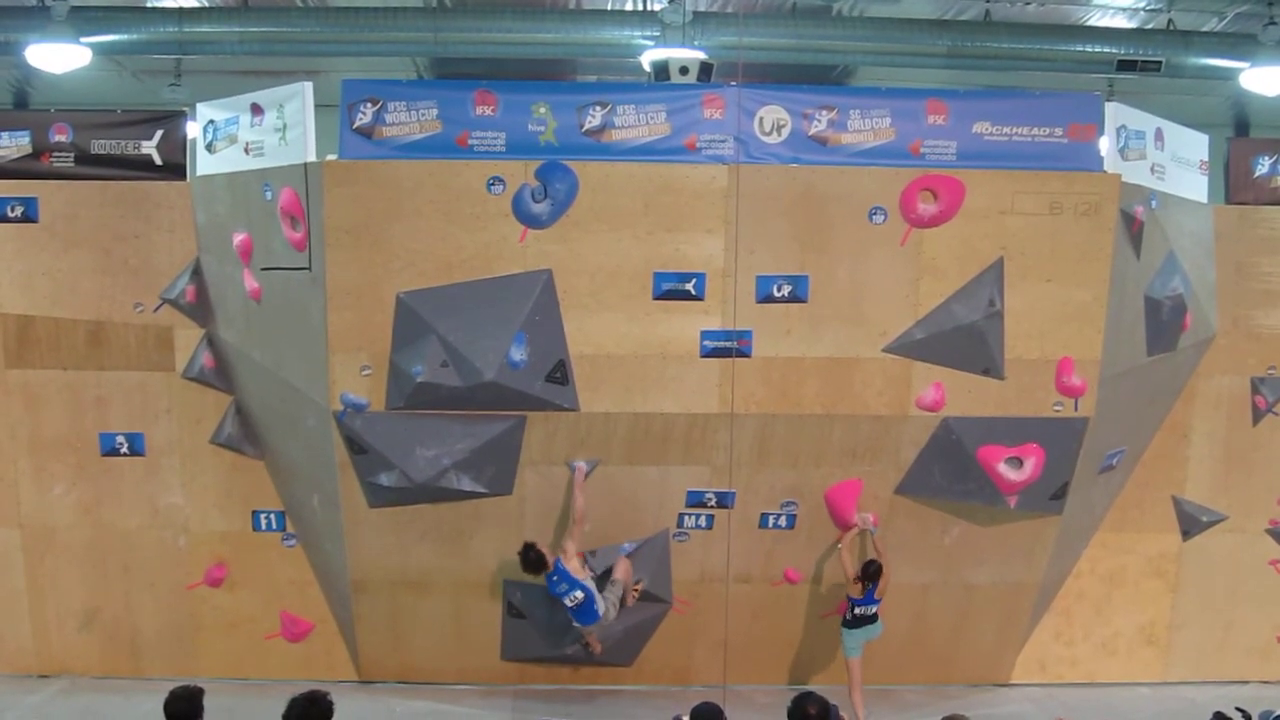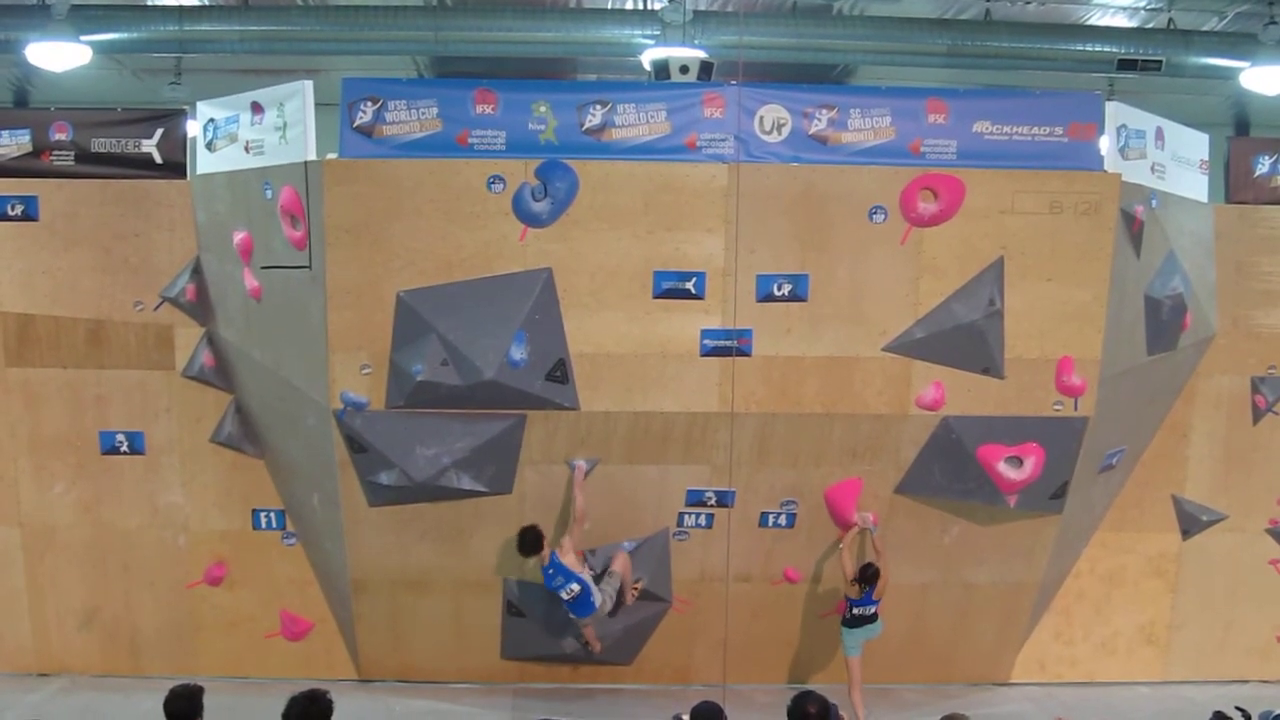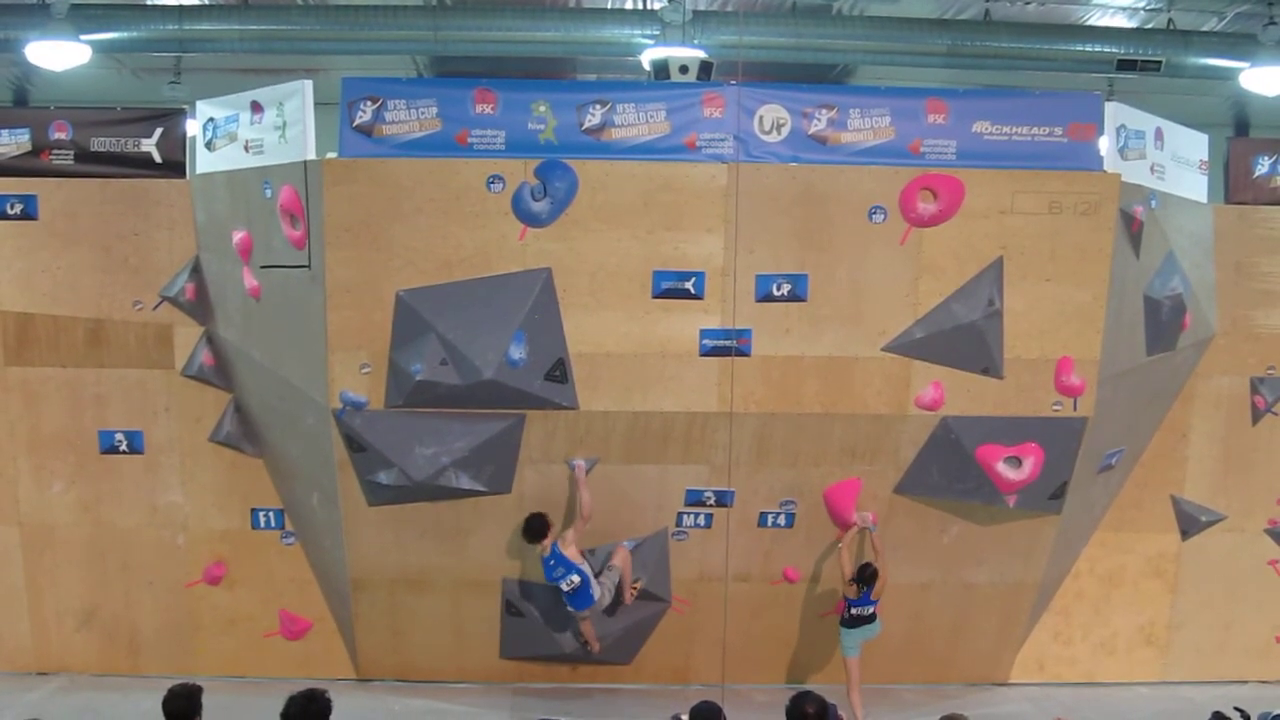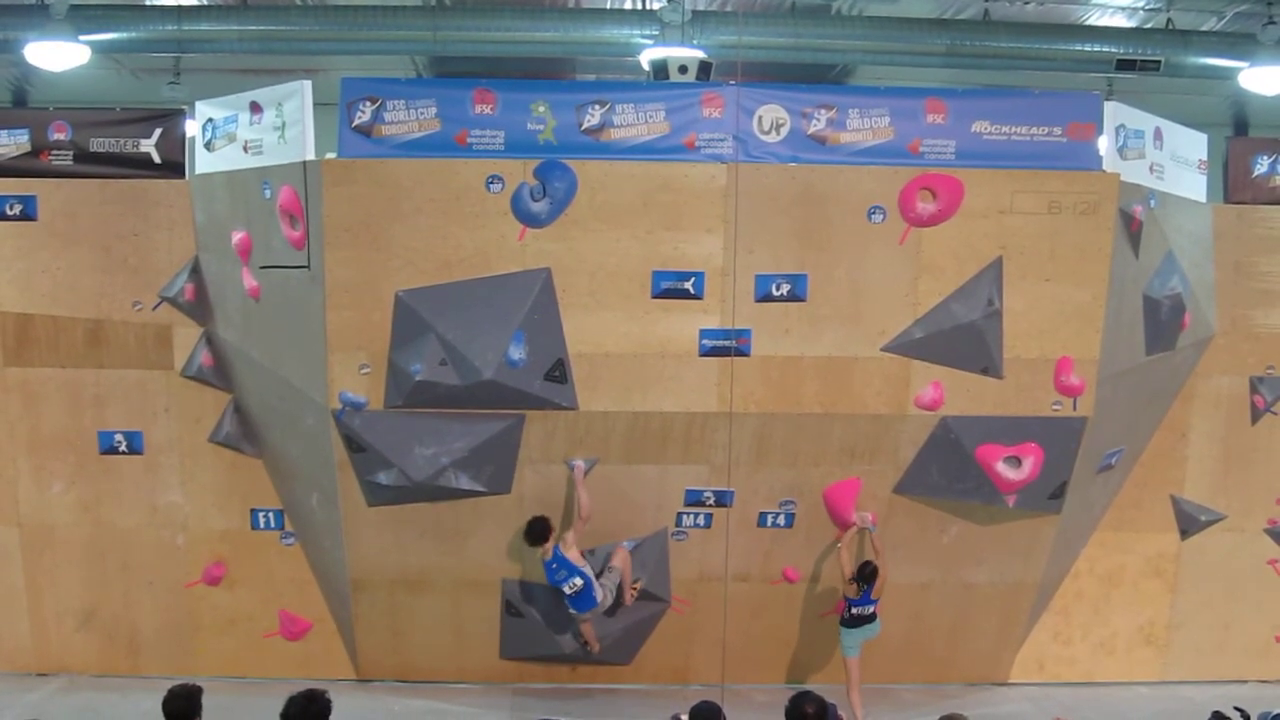
dt=0.2s
person 1, frame 1
left shoulder: (854, 582)
right shoulder: (883, 583)
left elbow: (843, 547)
right elbow: (880, 554)
left wrist: (857, 528)
right wrist: (871, 531)
left hip: (853, 633)
right hip: (874, 629)
left knee: (855, 683)
person 1, frame 2
left shoulder: (851, 584)
right shoulder: (881, 584)
left elbow: (844, 547)
right elbow: (880, 554)
left wrist: (858, 526)
right wrist: (871, 530)
left hip: (852, 633)
right hip: (874, 628)
left knee: (855, 682)
person 1, frame 3
left shoulder: (849, 583)
right shoulder: (879, 584)
left elbow: (843, 547)
right elbow: (879, 553)
left wrist: (857, 526)
right wrist: (870, 529)
left hip: (850, 633)
right hip: (872, 629)
left knee: (853, 683)
person 1, frame 4
left shoulder: (850, 583)
right shoulder: (879, 583)
left elbow: (843, 546)
right elbow: (878, 553)
left wrist: (856, 526)
right wrist: (870, 529)
left hip: (851, 633)
right hip: (872, 628)
left knee: (853, 682)
person 2, frame 1
left shoulder: (549, 580)
right shoulder: (566, 559)
right elbow: (578, 519)
right wrist: (578, 481)
left hip: (584, 624)
right hip: (605, 612)
right knee: (623, 562)
left ankle: (595, 647)
right ankle: (629, 596)
person 2, frame 2
left shoulder: (545, 570)
right shoulder: (563, 551)
right elbow: (579, 517)
right wrist: (578, 481)
left hip: (580, 614)
right hip: (600, 603)
right knee: (621, 555)
left ankle: (595, 645)
right ankle: (629, 594)
person 2, frame 3
left shoulder: (544, 561)
right shoulder: (564, 544)
right elbow: (585, 515)
right wrist: (581, 479)
left hip: (577, 608)
right hip: (599, 597)
left knee: (583, 617)
right knee: (622, 550)
left ankle: (594, 645)
right ankle: (628, 593)
person 2, frame 4
left shoulder: (546, 564)
right shoulder: (565, 546)
right elbow: (584, 516)
right wrist: (578, 480)
left hip: (579, 610)
right hip: (601, 598)
left knee: (583, 619)
right knee: (621, 550)
left ankle: (593, 646)
right ankle: (628, 594)
